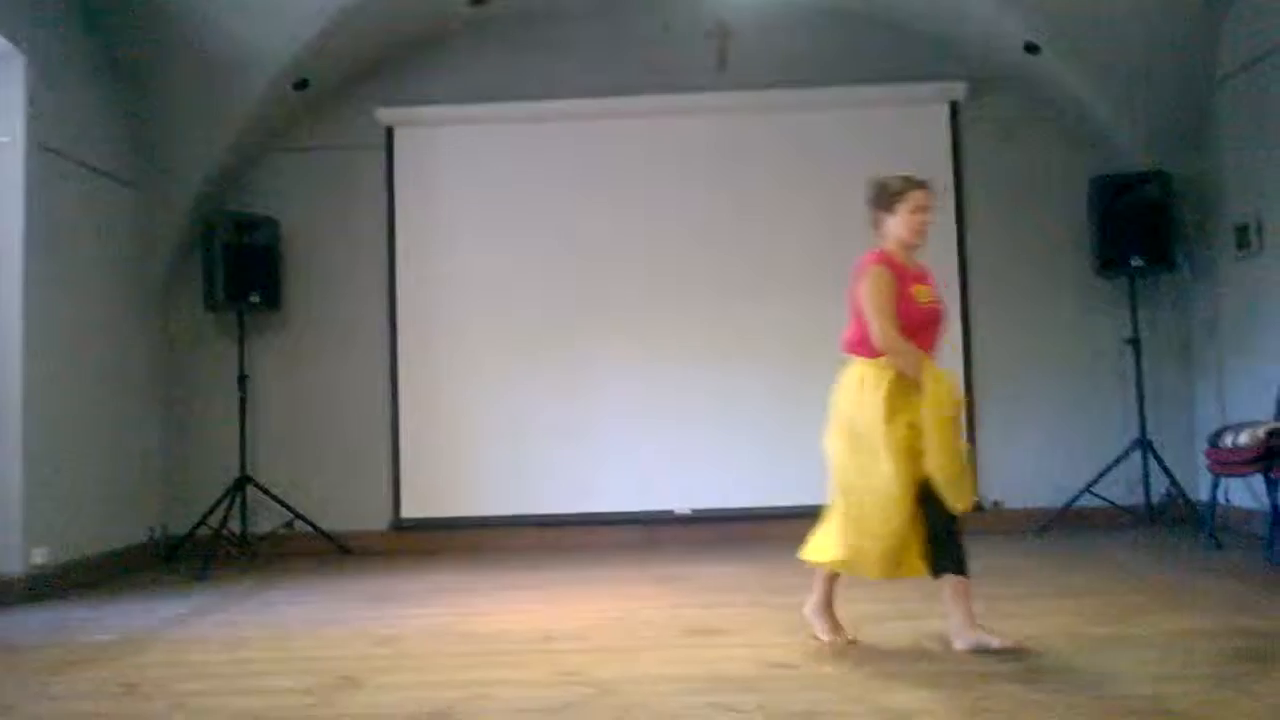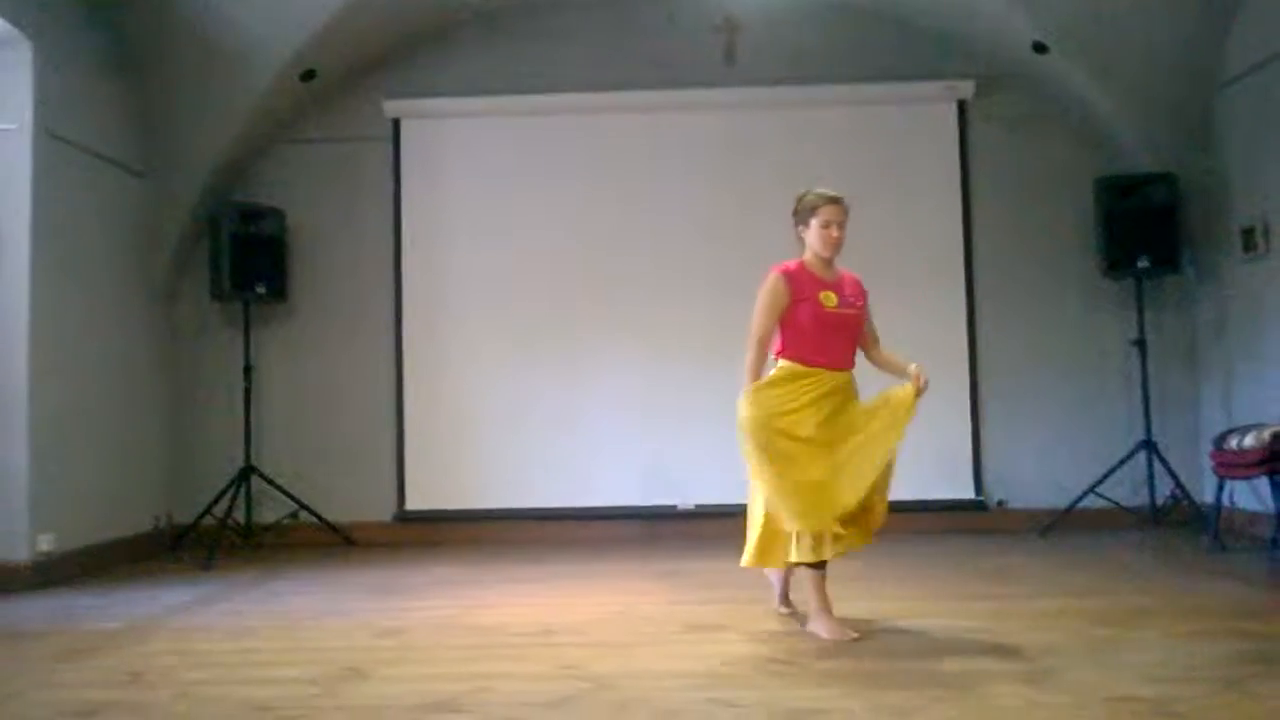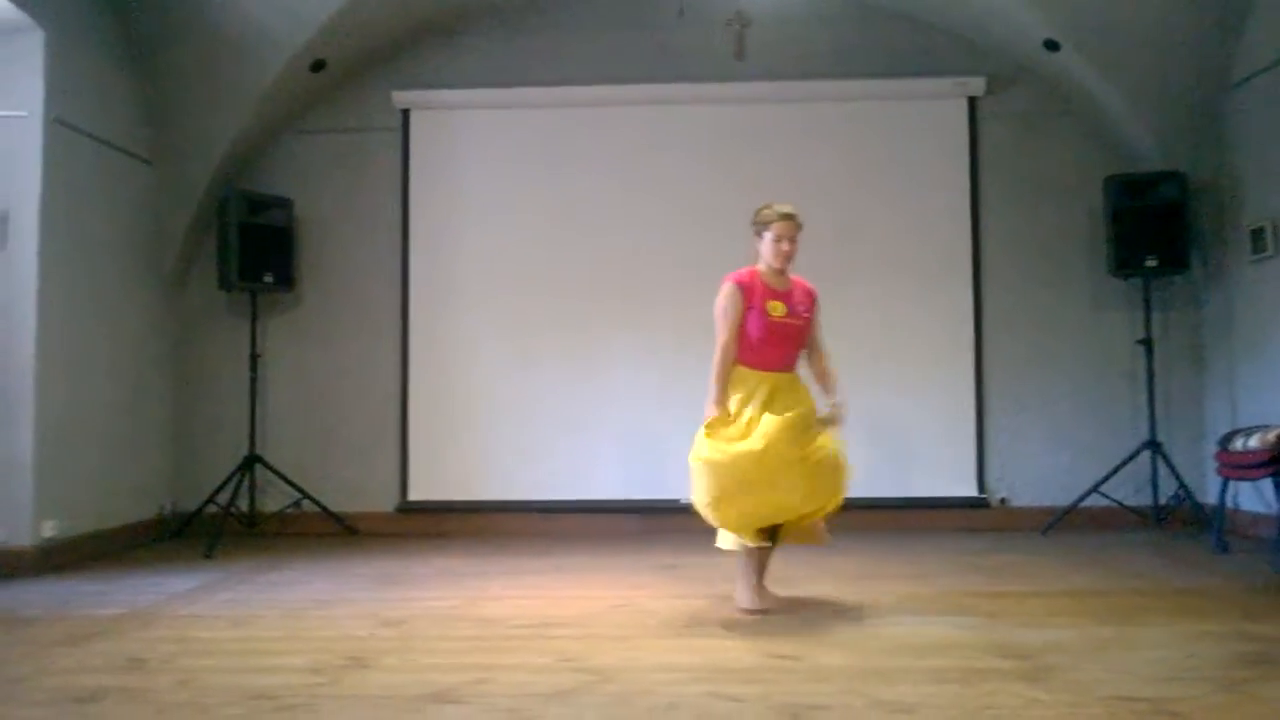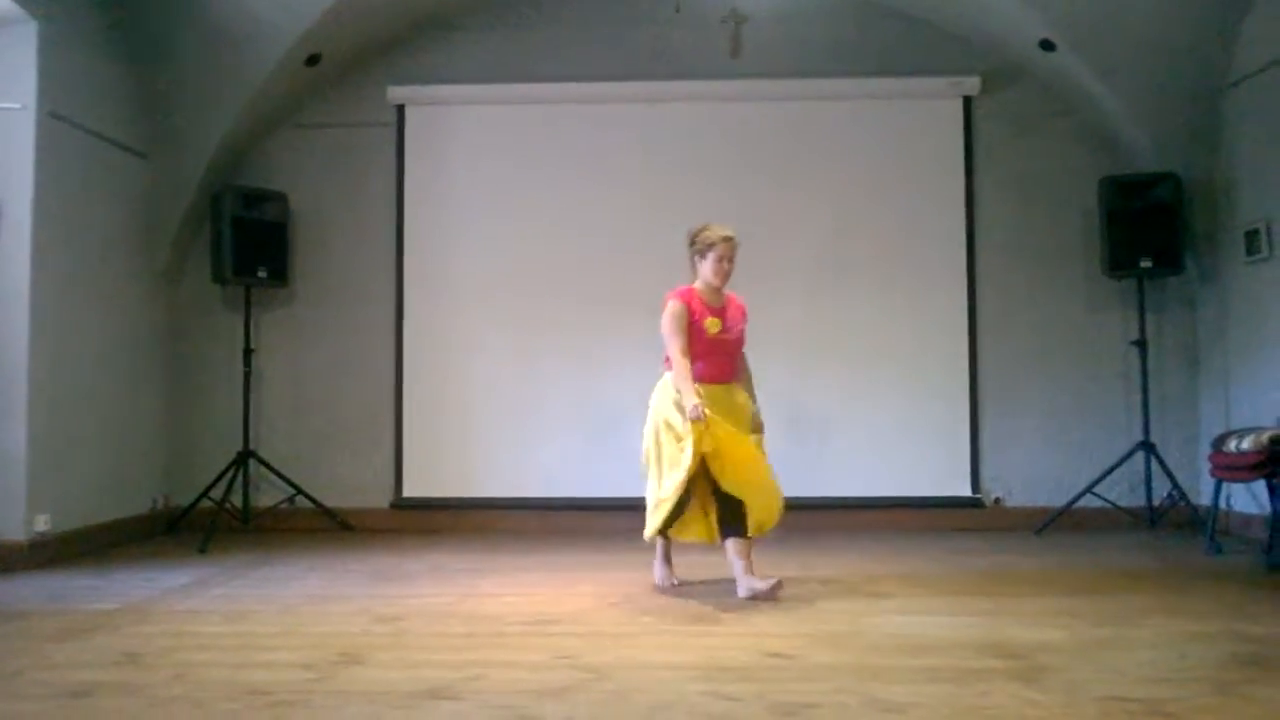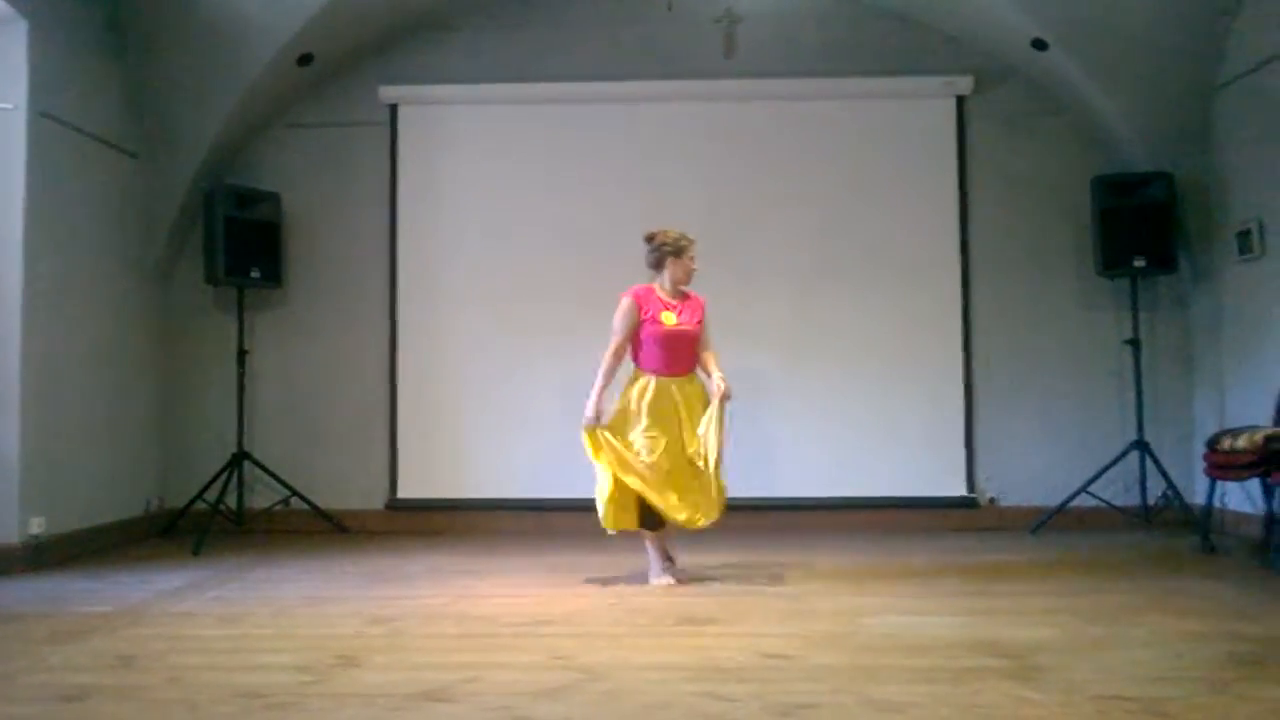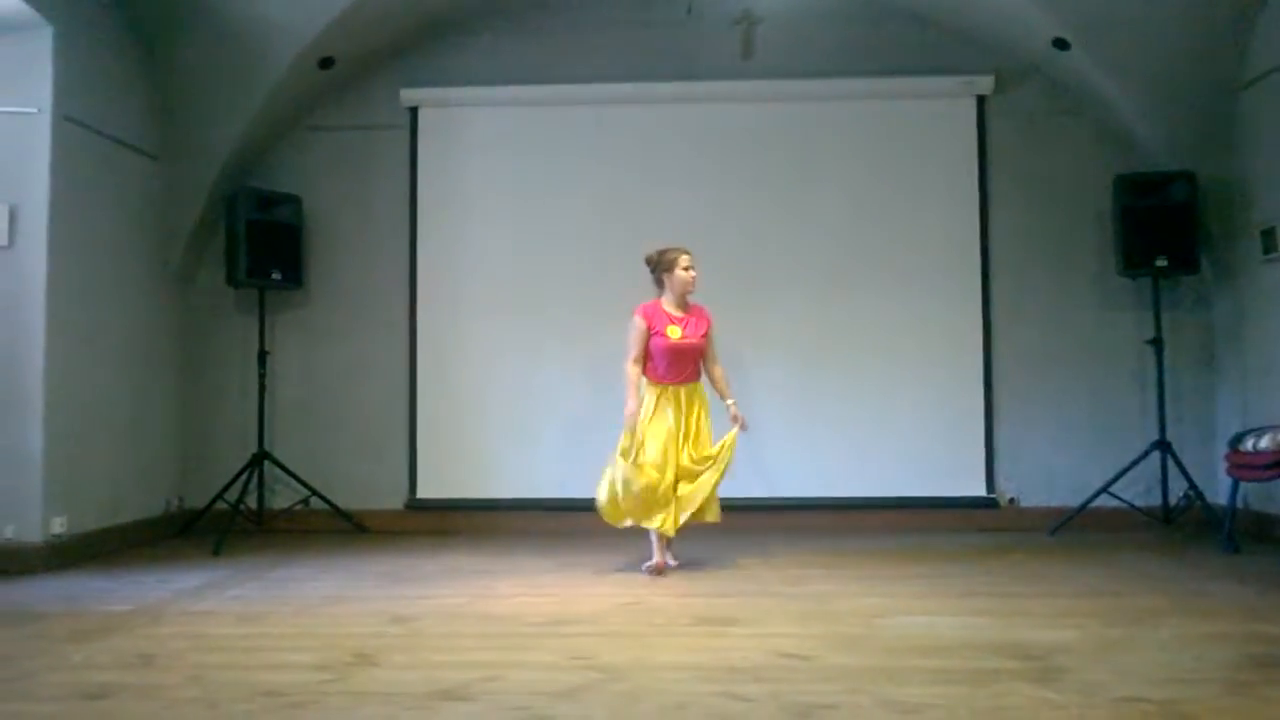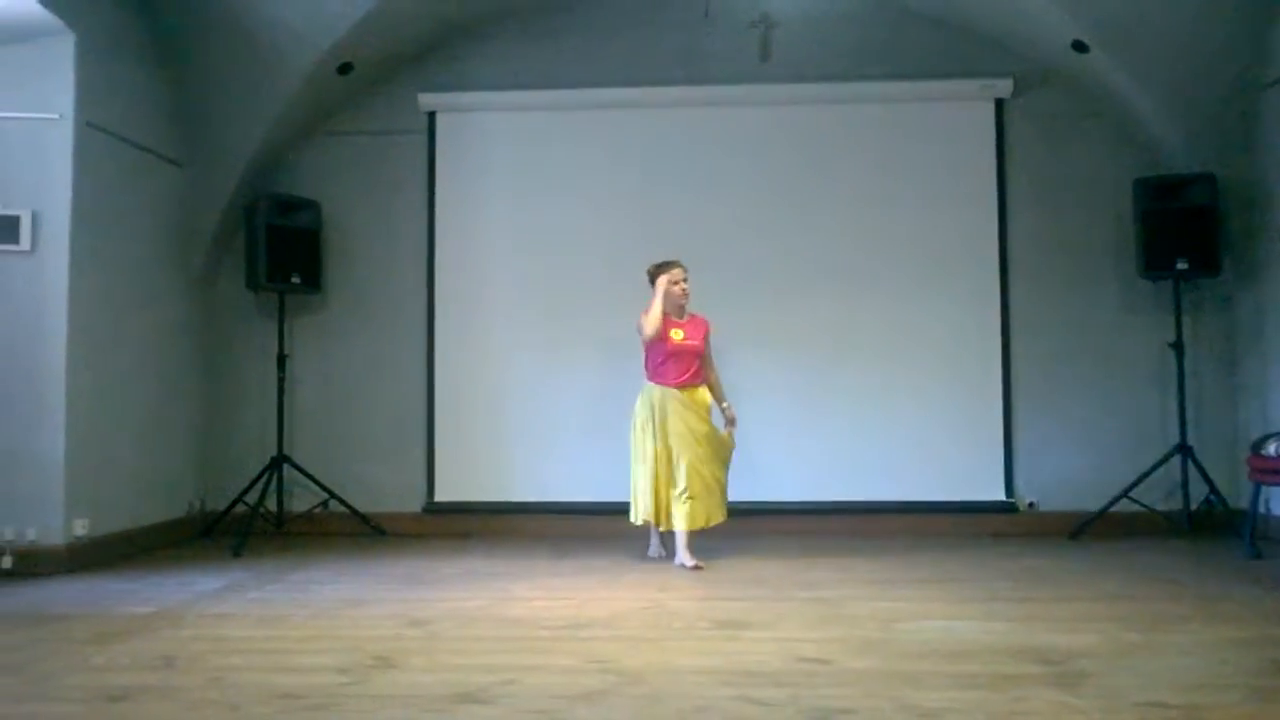
dt=0.4s
person 1, frame 1
left shoulder: (921, 273)
right shoulder: (876, 269)
right elbow: (886, 340)
left hip: (914, 398)
right hip: (875, 395)
left knee: (940, 508)
right knee: (869, 505)
left ankle: (963, 627)
right ankle: (819, 603)
person 1, frame 2
left shoulder: (853, 286)
right shoulder: (785, 278)
left elbow: (872, 346)
right elbow: (759, 340)
left wrist: (908, 371)
right wrist: (751, 398)
left hip: (841, 396)
right hip: (796, 394)
left knee: (837, 495)
right knee: (809, 495)
left ankle: (781, 571)
right ankle: (819, 612)
person 1, frame 3
left shoulder: (805, 294)
right shoulder: (738, 286)
left elbow: (814, 352)
right elbow: (724, 347)
left wrist: (832, 399)
right wrist: (716, 402)
left hip: (788, 395)
right hip: (745, 393)
left knee: (780, 487)
right knee: (751, 484)
left ankle: (754, 581)
right ankle: (748, 584)
person 1, frame 4
left shoulder: (737, 307)
right shoulder: (679, 303)
left elbow: (739, 361)
right elbow: (677, 356)
left wrist: (753, 408)
right wrist: (690, 398)
left hip: (725, 403)
right hip: (682, 402)
left knee: (733, 485)
right knee: (679, 483)
left ankle: (744, 576)
right ankle: (662, 560)
person 1, frame 5
left shoulder: (695, 304)
right shoulder: (636, 300)
left elbow: (704, 349)
right elbow: (614, 352)
left wrist: (716, 377)
right wrist: (595, 398)
left hip: (687, 396)
right hip: (648, 395)
left knee: (682, 474)
right knee: (650, 474)
left ankle: (659, 544)
right ankle: (656, 563)
person 1, frame 6
left shoulder: (702, 316)
right shoulder: (646, 314)
left elbow: (711, 363)
right elbow: (634, 363)
left wrist: (730, 402)
right wrist: (632, 401)
left hip: (691, 402)
right hip: (656, 401)
left knee: (686, 474)
right knee: (655, 472)
left ankle: (666, 546)
right ankle: (657, 551)
person 1, frame 7
left shoulder: (701, 324)
right shoulder: (651, 317)
left elbow: (708, 368)
right elbow: (650, 334)
left wrist: (724, 404)
right wrist: (660, 292)
left hip: (692, 404)
right hip: (659, 402)
left knee: (690, 471)
right knee: (659, 470)
left ankle: (682, 550)
right ankle: (655, 538)
